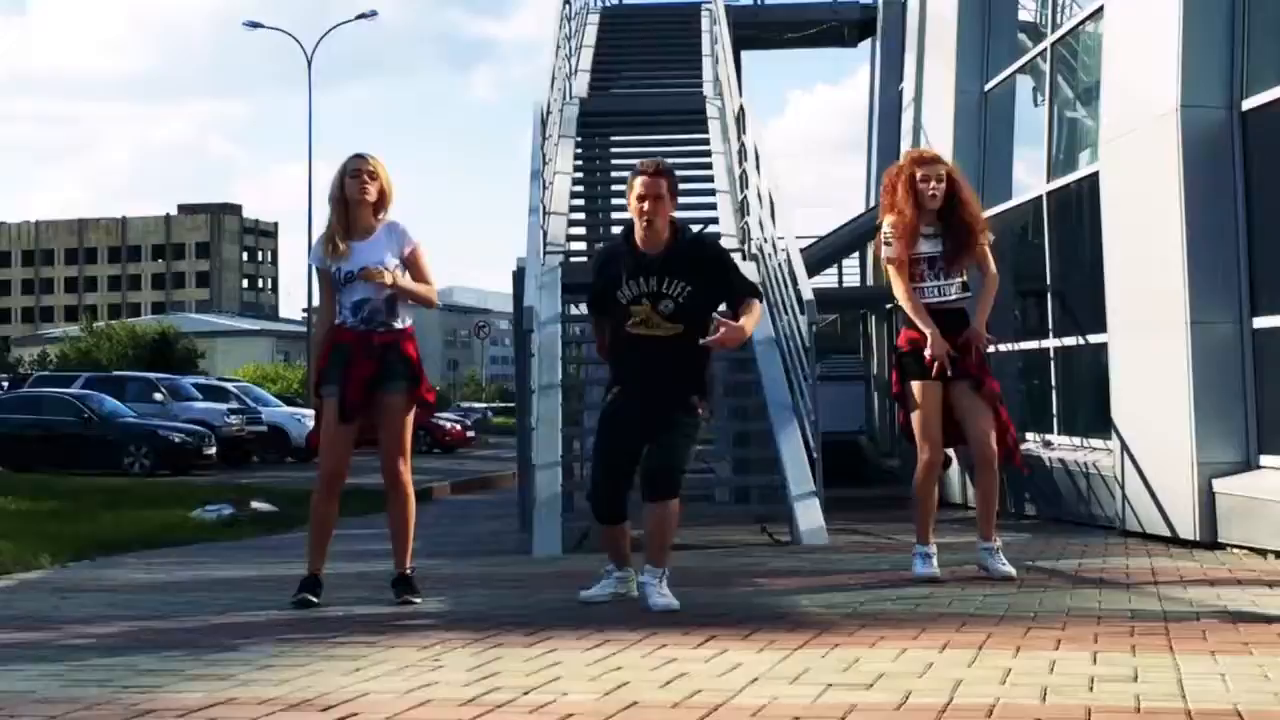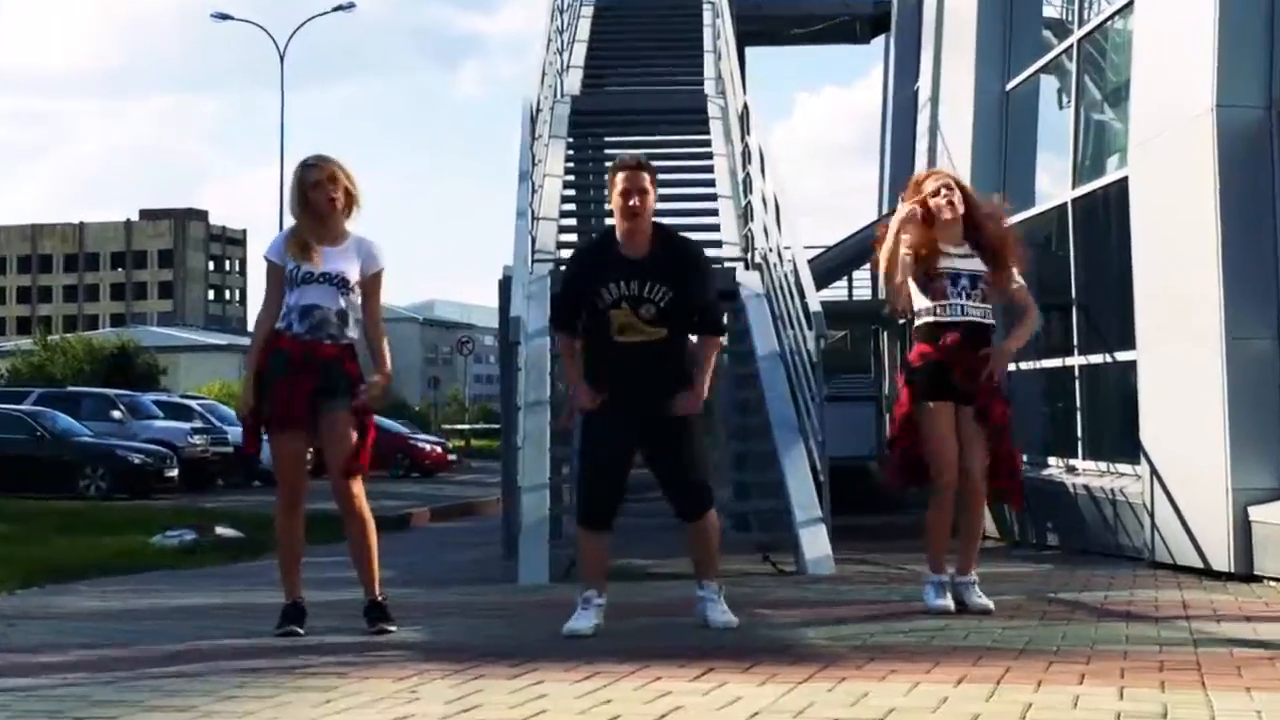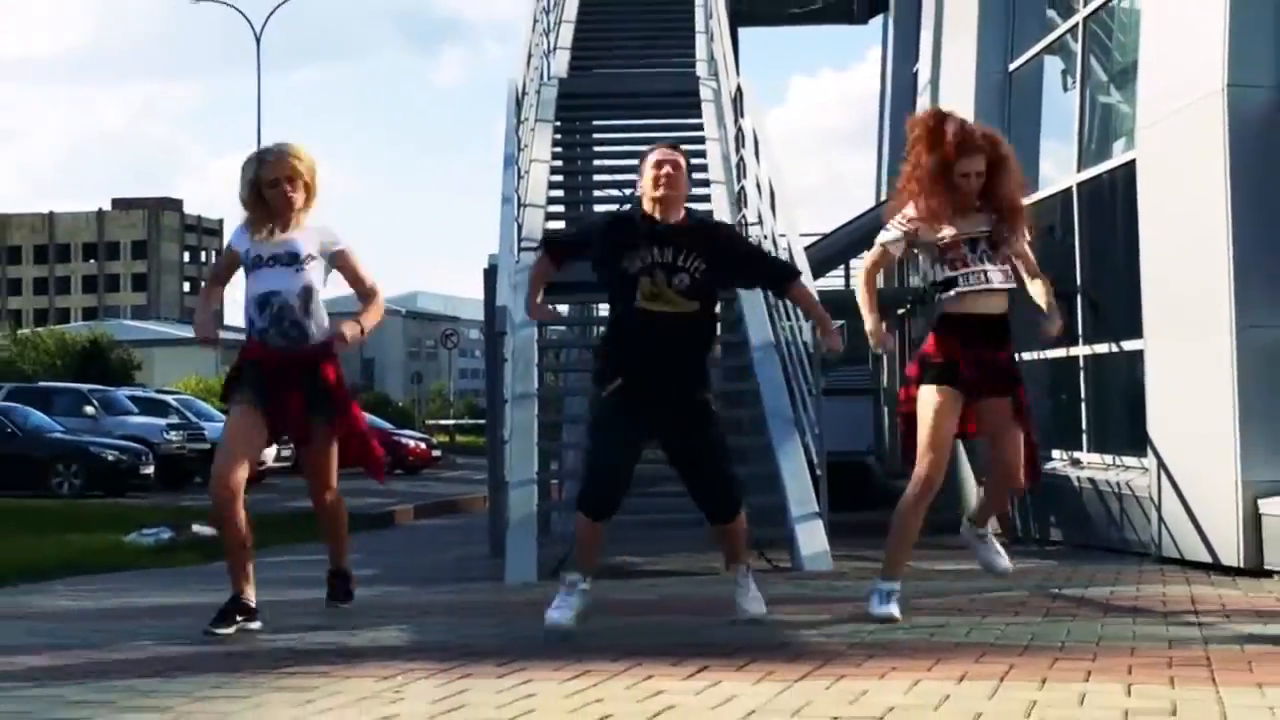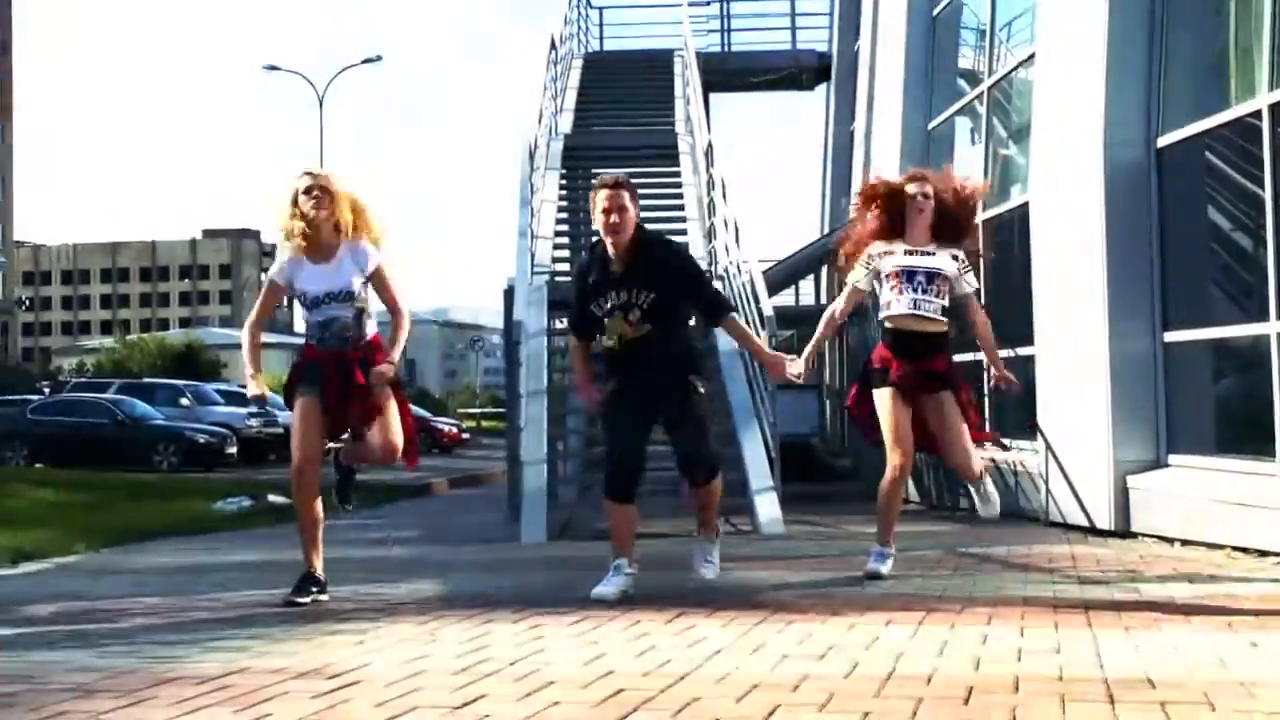
dt=1s
person 1, frame 1
left shoulder: (397, 235)
right shoulder: (326, 245)
left elbow: (430, 295)
right elbow: (326, 313)
left wrist: (398, 282)
right wrist: (316, 373)
left hip: (394, 353)
right hip: (345, 354)
left knee: (396, 471)
right knee: (330, 472)
left ankle: (403, 572)
right ankle: (312, 574)
person 1, frame 2
left shoulder: (364, 250)
right shoulder: (285, 245)
left elbow: (372, 322)
right elbow: (268, 313)
left wrist: (384, 372)
right wrist: (249, 379)
left hip: (337, 368)
right hip: (285, 364)
left knee: (349, 489)
right knee: (291, 492)
left ankle: (374, 599)
right ankle: (293, 601)
person 1, frame 3
left shoulder: (321, 236)
right shoulder: (247, 234)
left elbow: (371, 294)
right elbow: (213, 283)
left wrist: (357, 325)
right wrist: (205, 317)
left hip: (313, 367)
right hip: (259, 368)
left knee: (323, 492)
right knee: (224, 482)
left ankle: (338, 566)
right ankle: (244, 599)
person 1, frame 4
left shoulder: (361, 250)
right shoulder: (289, 261)
left elbow: (399, 312)
right elbow: (255, 322)
left wrist: (393, 357)
right wrist: (253, 374)
left hip: (363, 360)
right hip: (317, 363)
left knee: (389, 446)
right knee: (303, 467)
left ankle: (348, 461)
right ankle: (314, 573)
person 2, frame 1
left shoulder: (703, 252)
right shoulder: (613, 255)
left elbow: (750, 300)
left wrist: (742, 326)
right wrist: (606, 350)
left hip: (683, 392)
right hip: (628, 389)
left knee: (661, 474)
right knee: (605, 487)
left ankle: (655, 577)
right ankle: (619, 572)
person 2, frame 2
left shoulder: (685, 256)
right shoulder: (589, 258)
left elbow: (709, 329)
right elbow: (564, 325)
left wrist: (699, 388)
right wrist: (578, 383)
left hip: (669, 399)
right hip: (608, 399)
left knee: (695, 494)
right knee: (596, 501)
left ankle: (709, 594)
right ankle: (591, 603)
person 2, frame 3
left shoulder: (714, 236)
right shoulder: (617, 228)
left elbow: (781, 276)
right elbow: (555, 251)
left wrist: (822, 324)
right wrist: (535, 297)
left hip: (688, 389)
right hip: (625, 387)
left knee: (721, 490)
right knee: (601, 487)
left ankle: (739, 578)
right ankle: (575, 587)
person 2, frame 4
left shoulder: (670, 256)
right shoulder: (589, 272)
left elbow: (715, 307)
right elbow: (580, 331)
left wrist: (761, 351)
right wrist: (584, 382)
left hip: (679, 377)
right hip: (628, 386)
left knee: (700, 466)
right knee: (620, 474)
left ankle: (706, 541)
right ankle: (622, 568)
person 3, frame 1
left shoulder: (964, 226)
right shoulder: (897, 227)
left elbow: (989, 275)
right elbow: (900, 287)
left wrist: (980, 321)
right wrist: (931, 334)
left hip: (962, 342)
right hip: (919, 345)
left knee: (988, 448)
right knee: (930, 454)
left ankle: (988, 545)
right ankle: (924, 549)
person 3, frame 2
left shoulder: (990, 252)
right shoulder: (916, 248)
left elbow: (1029, 310)
right elbow: (888, 279)
left wrist: (1009, 345)
right wrist: (899, 223)
left hip: (978, 366)
right hip: (929, 362)
left knee: (976, 480)
right knee: (946, 480)
left ankle: (965, 578)
right ankle: (936, 579)
person 3, frame 3
left shoulder: (1003, 217)
right shoulder: (922, 214)
left elbow: (1032, 271)
right elbow: (868, 267)
left wrist: (1050, 307)
right wrist: (872, 318)
left hip: (998, 350)
right hip: (947, 352)
left knee: (1012, 478)
right knee: (928, 477)
left ankle: (979, 527)
right ankle: (887, 584)
person 3, frame 4
left shoulder: (954, 256)
right shoulder: (878, 252)
left elbow: (975, 314)
right elbow: (841, 305)
left wrist: (997, 363)
right wrist: (808, 353)
left hip: (937, 363)
right hip: (891, 361)
left knee: (963, 461)
right knee: (899, 461)
left ankle: (978, 476)
right ankle: (883, 548)
